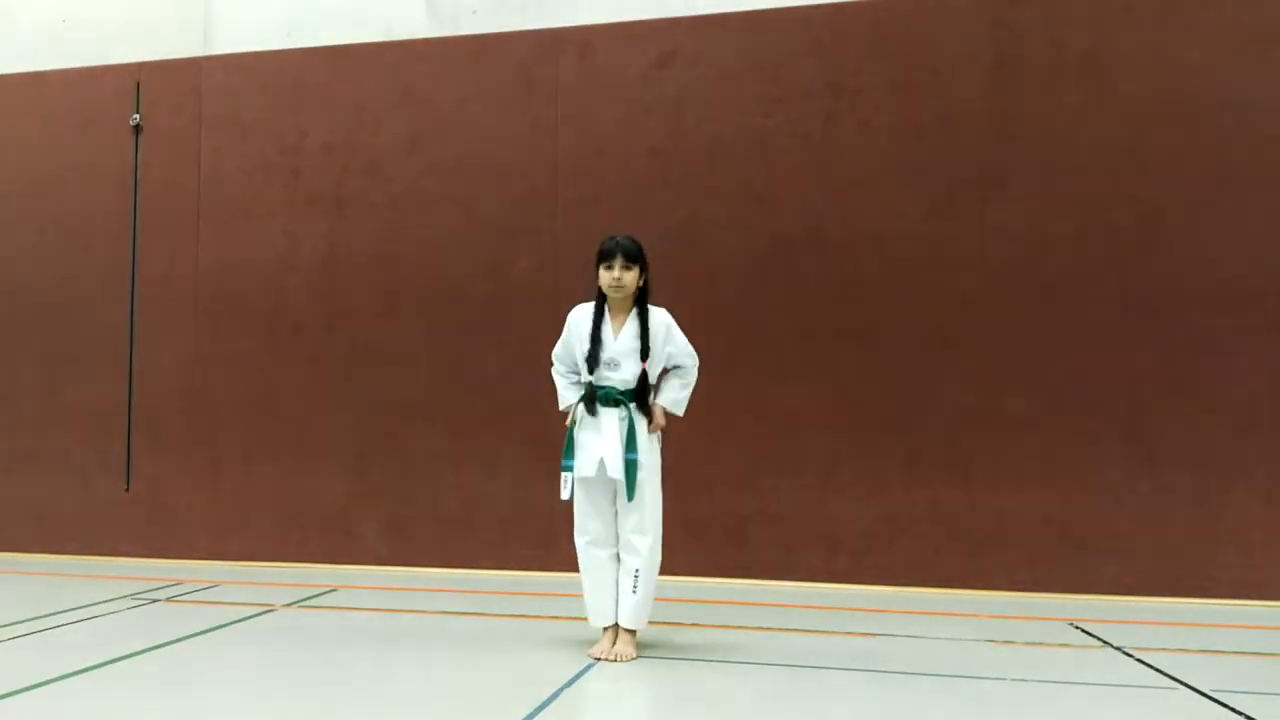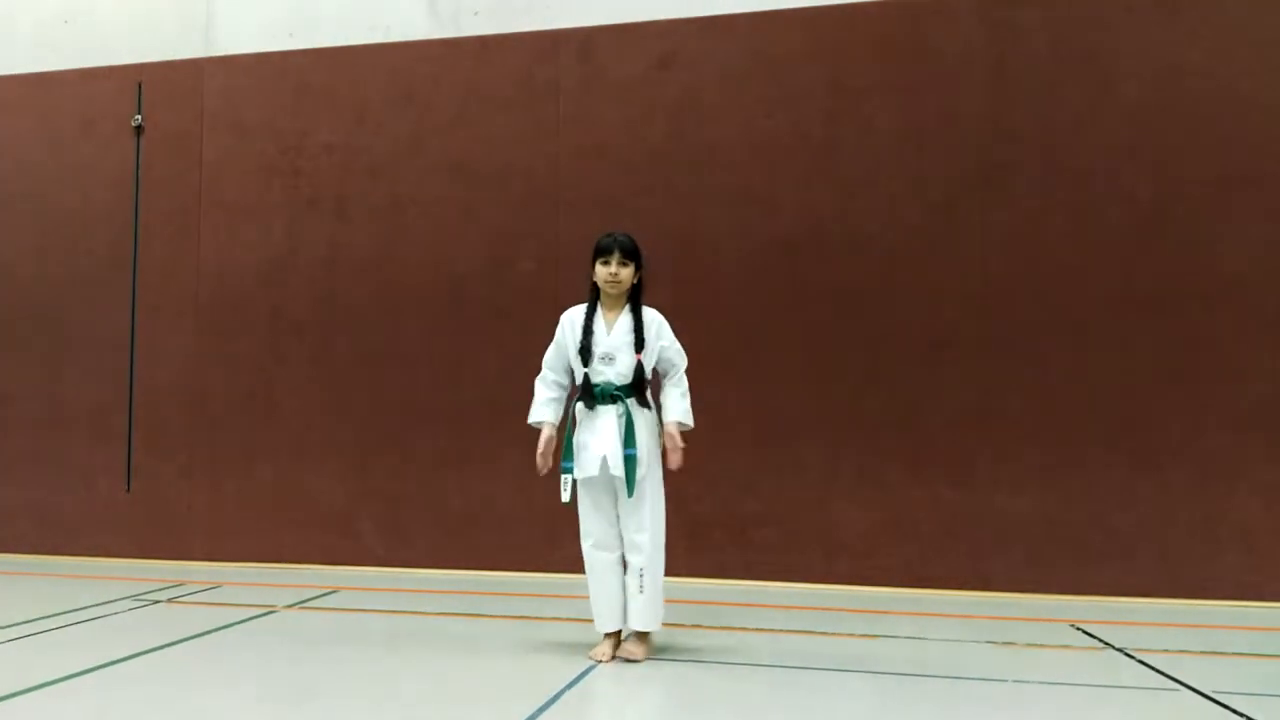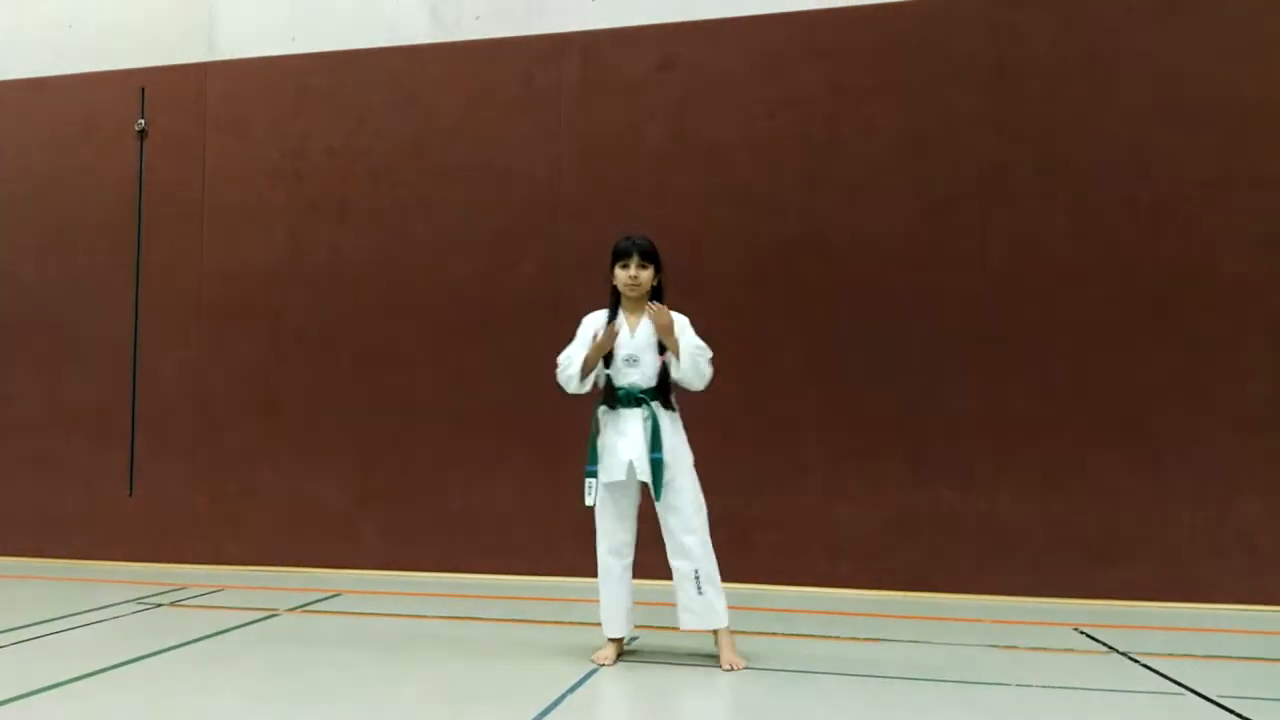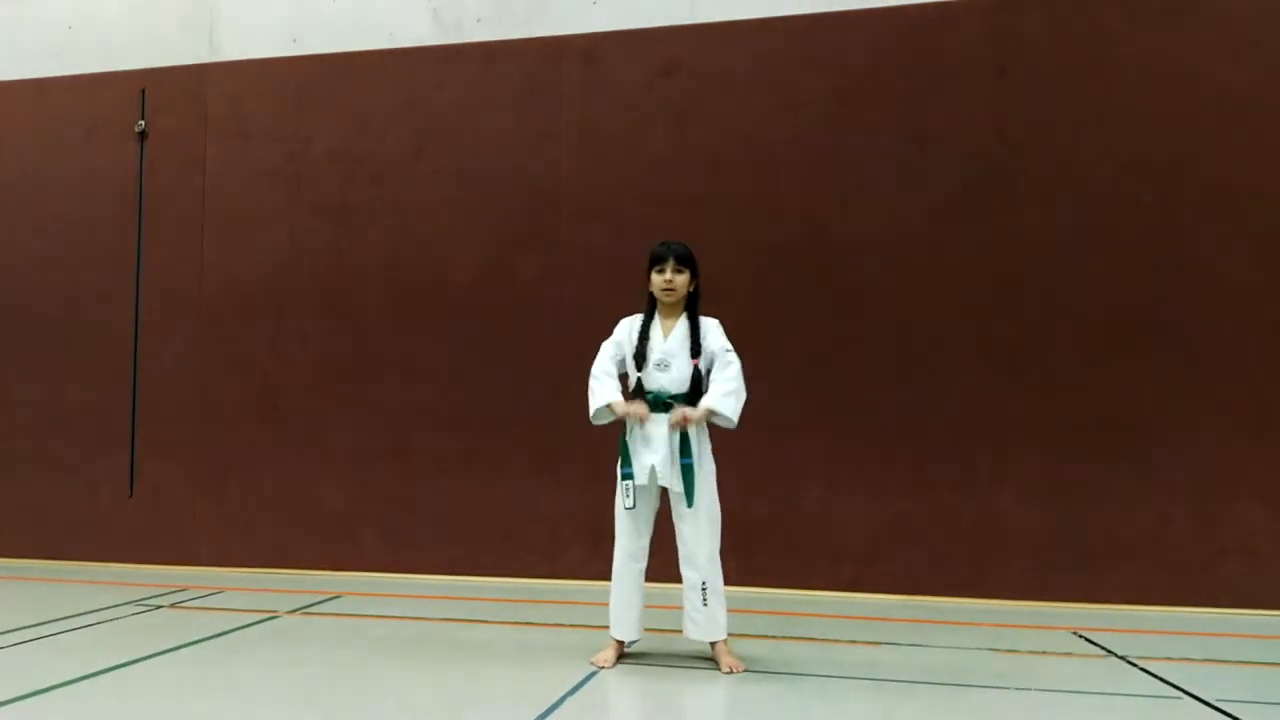
dt=0.5s
person 1, frame 1
left shoulder: (659, 321)
right shoulder: (580, 318)
left elbow: (686, 365)
right elbow: (562, 366)
left wrist: (663, 407)
right wrist: (572, 404)
left hip: (636, 434)
right hip: (590, 433)
left knee: (639, 533)
right knee: (593, 533)
left ankle: (628, 630)
right ankle: (607, 627)
person 1, frame 2
left shoulder: (651, 321)
right shoulder: (572, 320)
left elbow: (674, 373)
right elbow: (553, 375)
left wrist: (673, 424)
right wrist: (548, 426)
left hip: (635, 430)
right hip: (589, 431)
left knee: (642, 533)
right knee: (598, 536)
left ankle: (641, 630)
right ankle: (611, 631)
person 1, frame 3
left shoulder: (674, 322)
right shoulder: (595, 323)
left elbow: (700, 375)
right elbow: (567, 376)
left wrist: (670, 342)
right wrist: (593, 353)
left hip: (661, 433)
right hip: (614, 434)
left knee: (688, 533)
right knee: (613, 539)
left ankle: (721, 634)
right ankle: (614, 635)
person 1, frame 4
left shoulder: (708, 329)
right shoulder: (629, 327)
left elbow: (730, 377)
right elbow: (602, 372)
left wrist: (700, 412)
right wrist: (621, 406)
left hip: (688, 441)
right hip: (640, 441)
left knee: (700, 543)
right knee: (629, 541)
left ankle: (717, 641)
right ankle: (619, 638)
